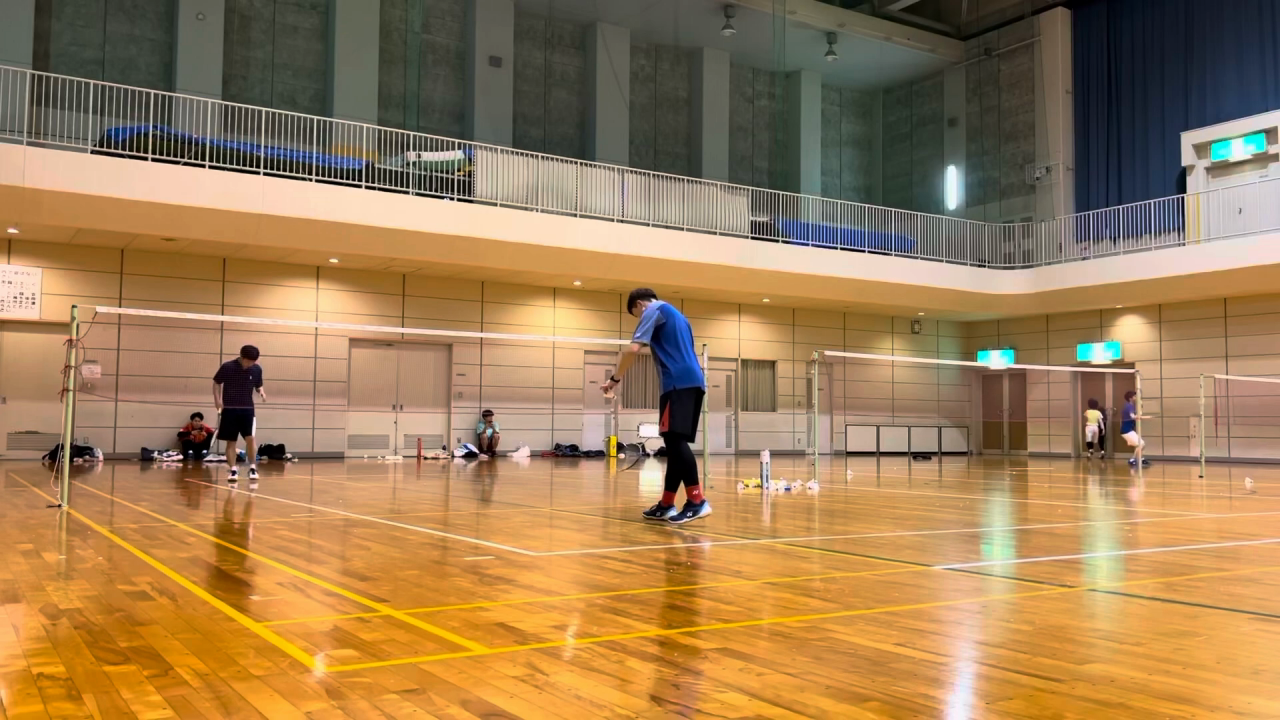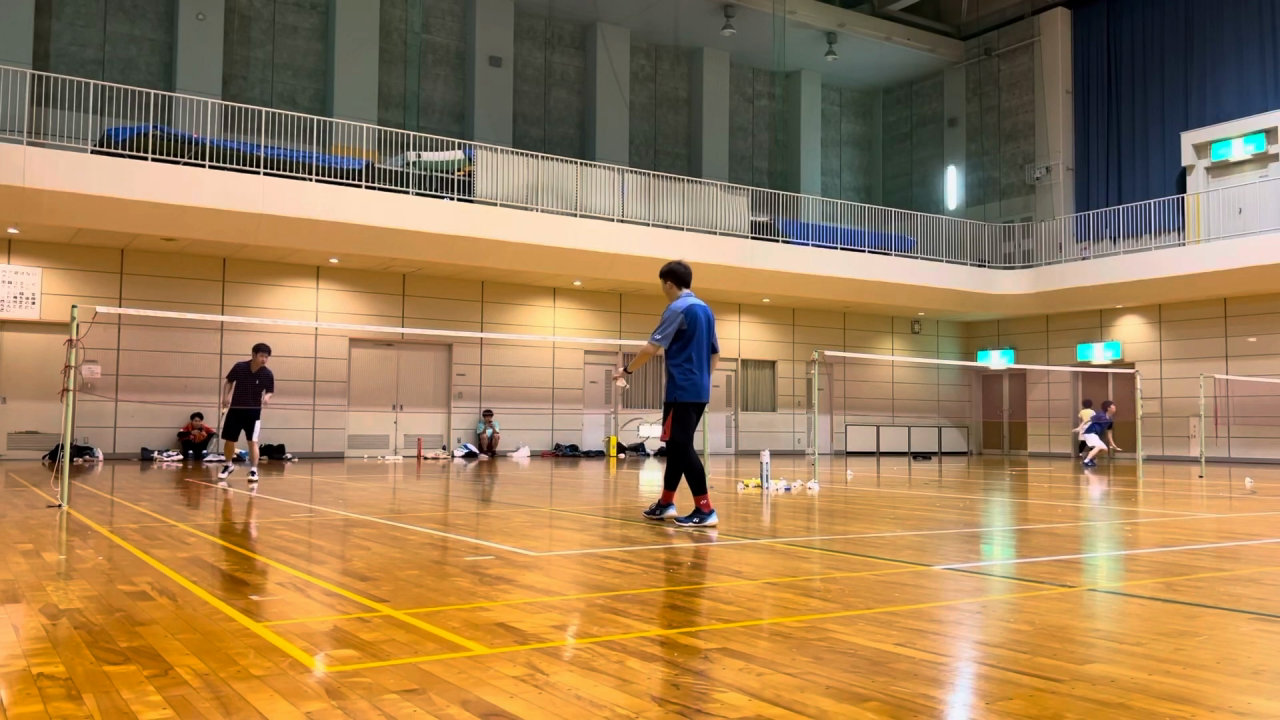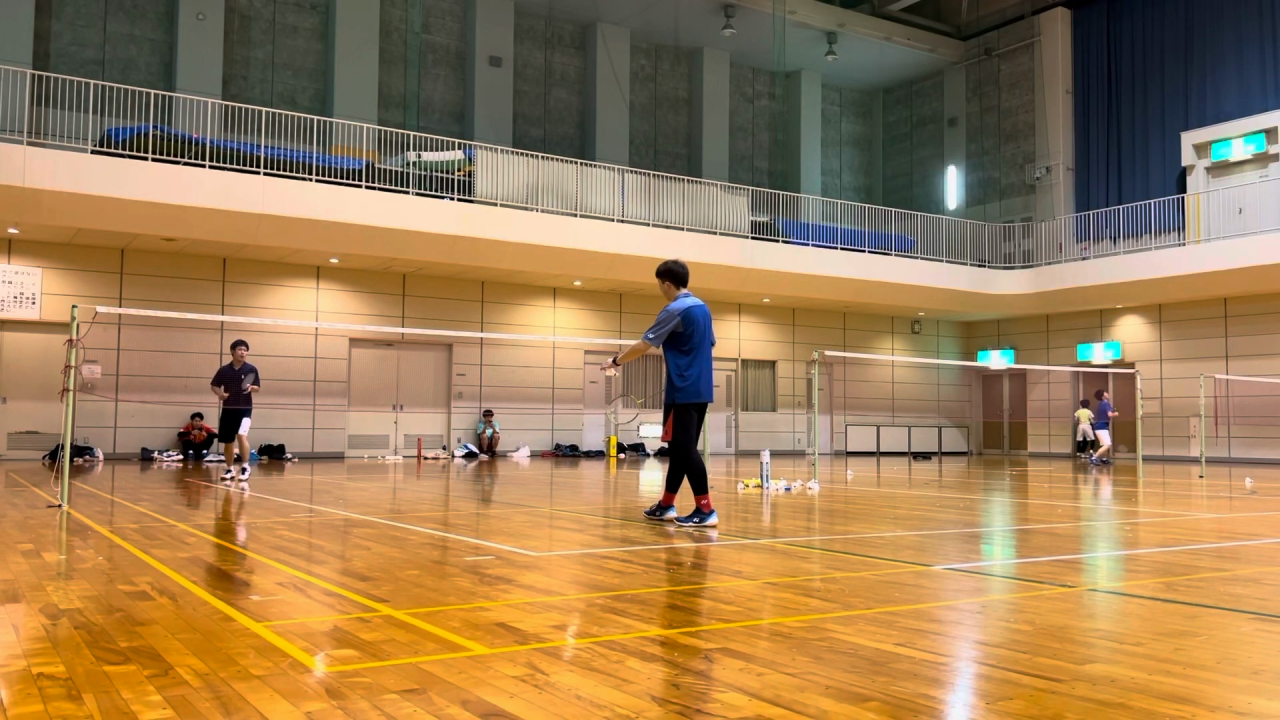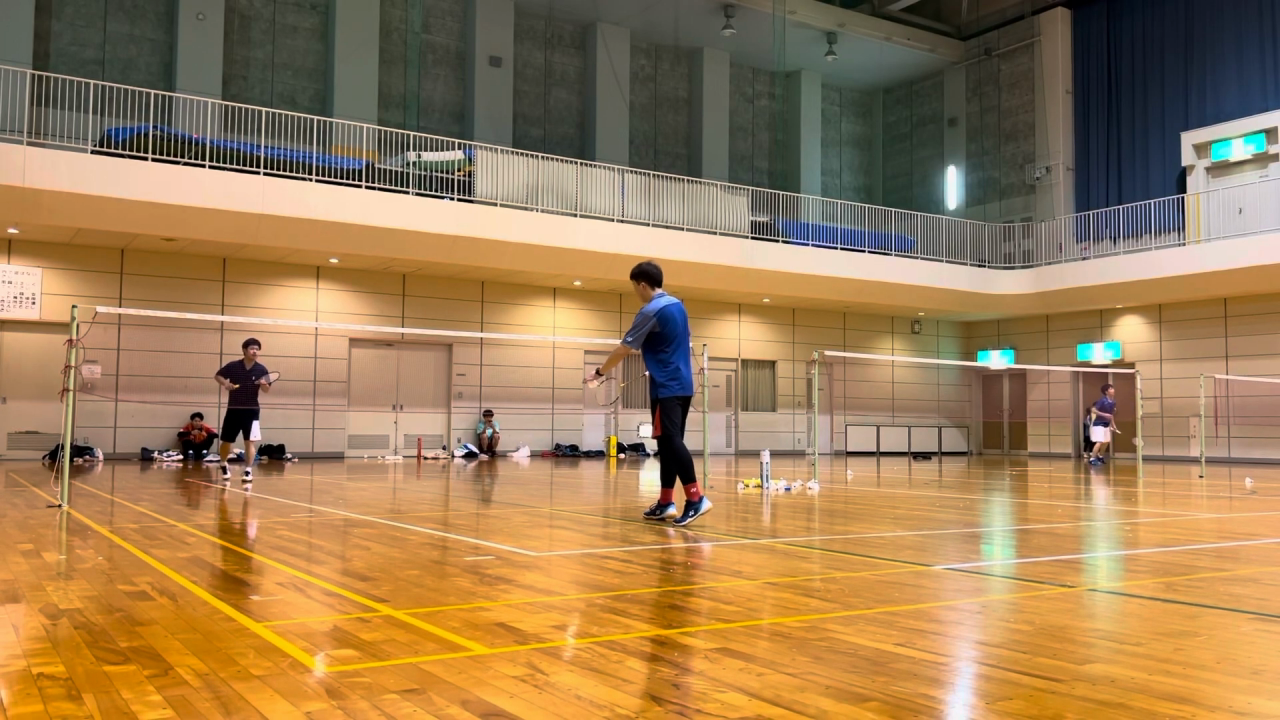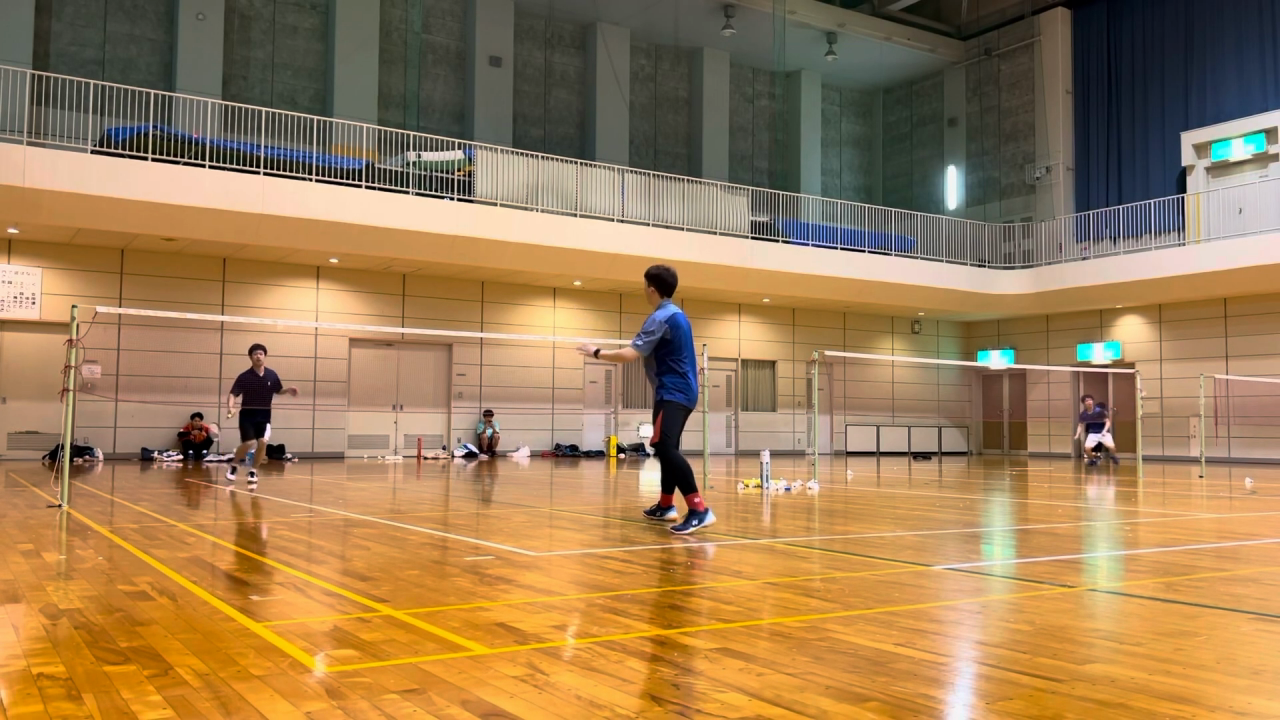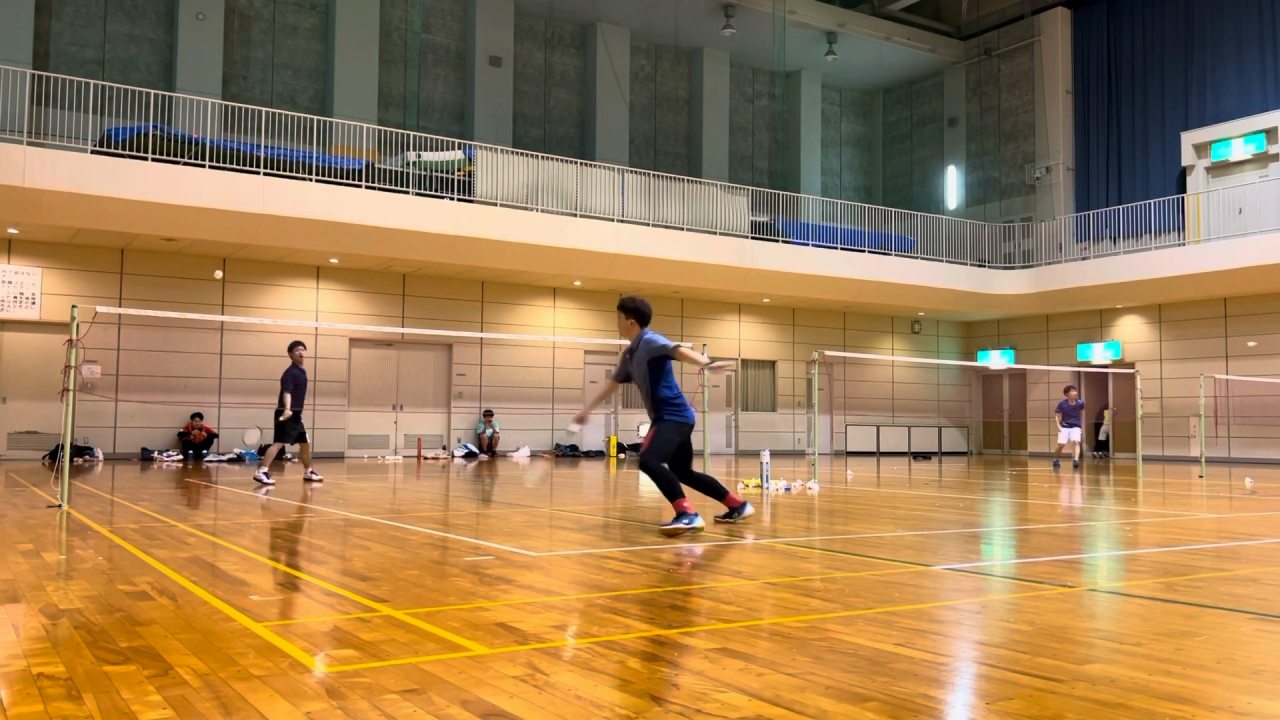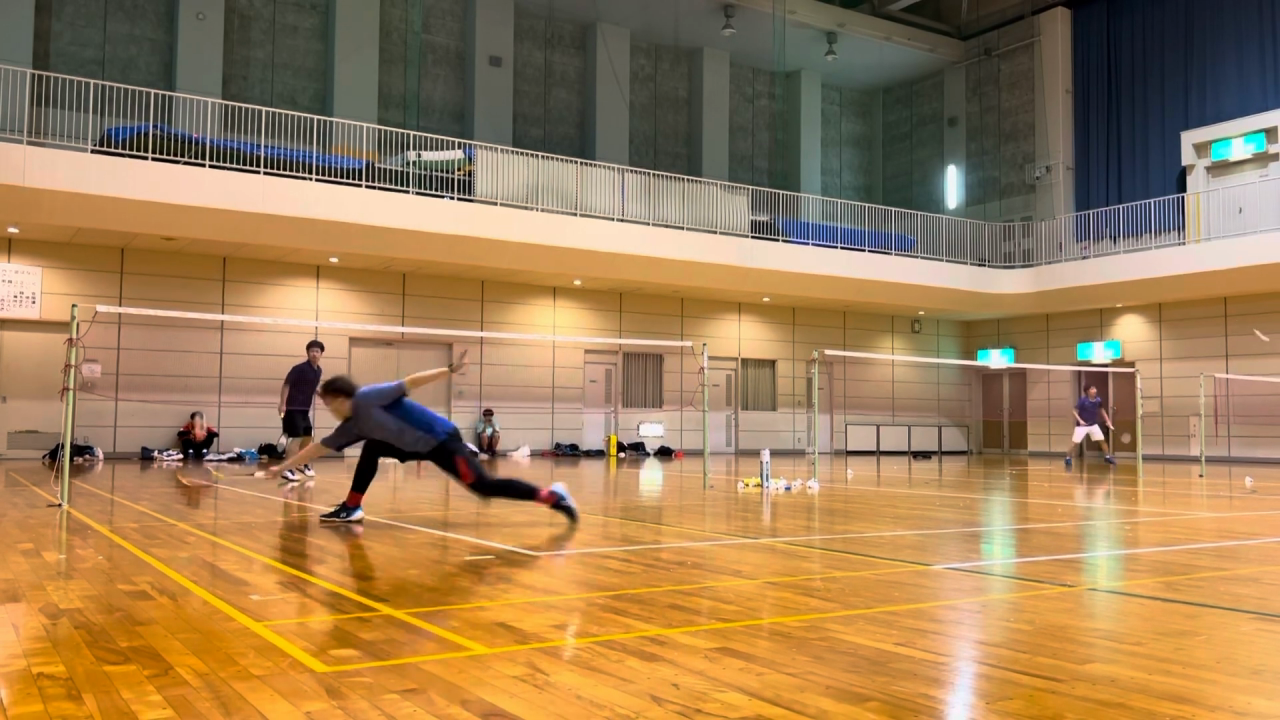
dt=0.7s
person 1, frame 1
left shoulder: (654, 310)
right shoulder: (677, 316)
left elbow: (634, 348)
left wrist: (615, 378)
left hip: (679, 382)
right hip: (693, 382)
left knee: (675, 439)
right knee: (675, 442)
left ankle: (697, 501)
right ankle: (666, 504)
person 1, frame 2
left shoulder: (678, 309)
right shoulder: (705, 310)
left elbow: (652, 348)
right elbow: (714, 353)
left wrist: (627, 370)
left hip: (682, 390)
right hip: (699, 390)
left knee: (683, 447)
right knee: (676, 445)
left ankle: (705, 510)
right ankle: (666, 503)
person 1, frame 3
left shoulder: (675, 310)
right shoulder: (702, 308)
left elbow: (643, 345)
left wrist: (616, 361)
left hip: (683, 391)
right hip: (700, 390)
left knee: (684, 448)
right knee: (680, 447)
left ankle: (706, 510)
right ankle: (666, 505)
person 1, frame 4
left shoulder: (651, 312)
right shoulder: (678, 306)
left elbow: (624, 350)
left wrist: (599, 373)
left hip: (667, 387)
right hip: (682, 384)
left knee: (671, 441)
right knee: (667, 442)
left ankle: (696, 499)
right ankle: (666, 503)
person 1, frame 5
left shoulder: (660, 318)
right shoulder: (676, 315)
left elbow: (630, 354)
left wrist: (596, 352)
left hip: (672, 393)
right hip: (683, 392)
left knee: (665, 448)
right knee: (667, 449)
left ankle: (699, 510)
right ankle: (666, 505)
person 1, frame 6
left shoulder: (651, 341)
right shoulder: (630, 352)
left elbow: (681, 350)
right elbow: (614, 383)
left wrist: (703, 361)
right wrist: (588, 408)
left hip: (674, 417)
right hip: (667, 419)
left knee: (649, 461)
right knee: (682, 471)
left ankle: (687, 513)
right ankle: (737, 504)
person 1, frame 7
left shoulder: (368, 398)
right shoulder: (352, 424)
left elbow: (408, 383)
right elbow: (321, 447)
left wrist: (448, 369)
right wrist: (284, 466)
left hip: (440, 439)
right hip: (417, 446)
left knee: (484, 485)
right knee: (371, 449)
left ankle: (553, 496)
right ankle: (351, 507)
